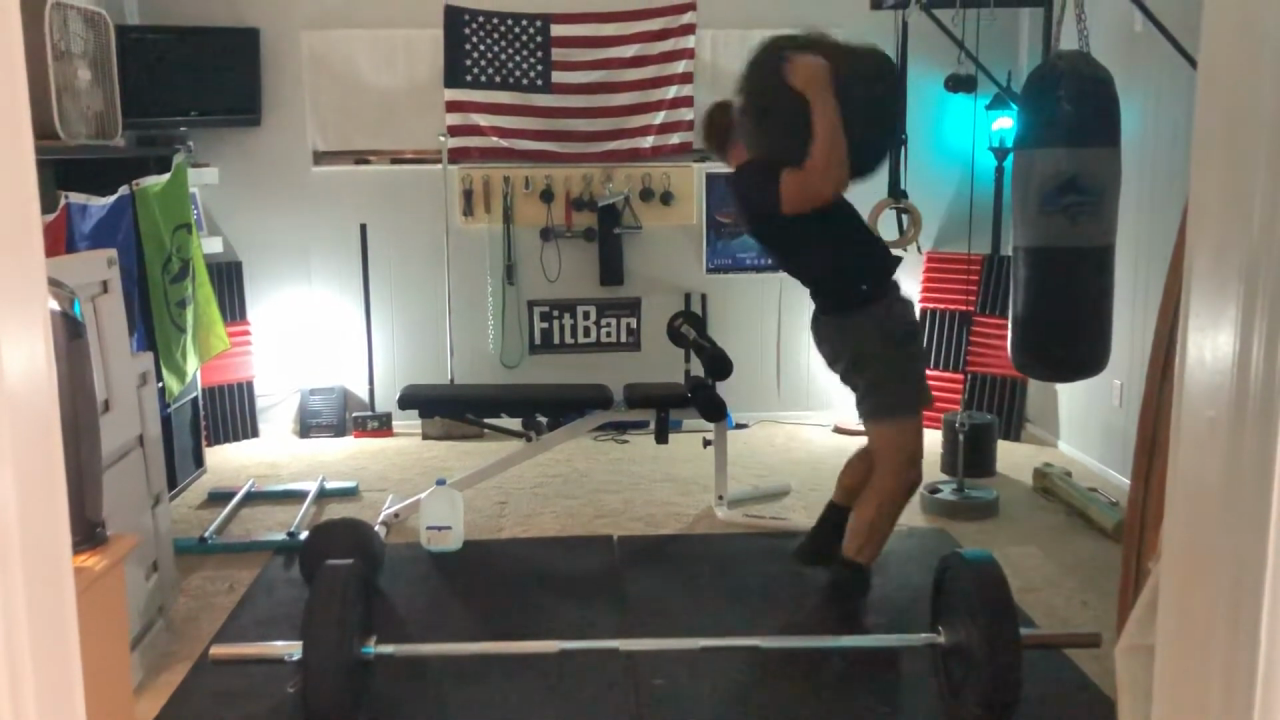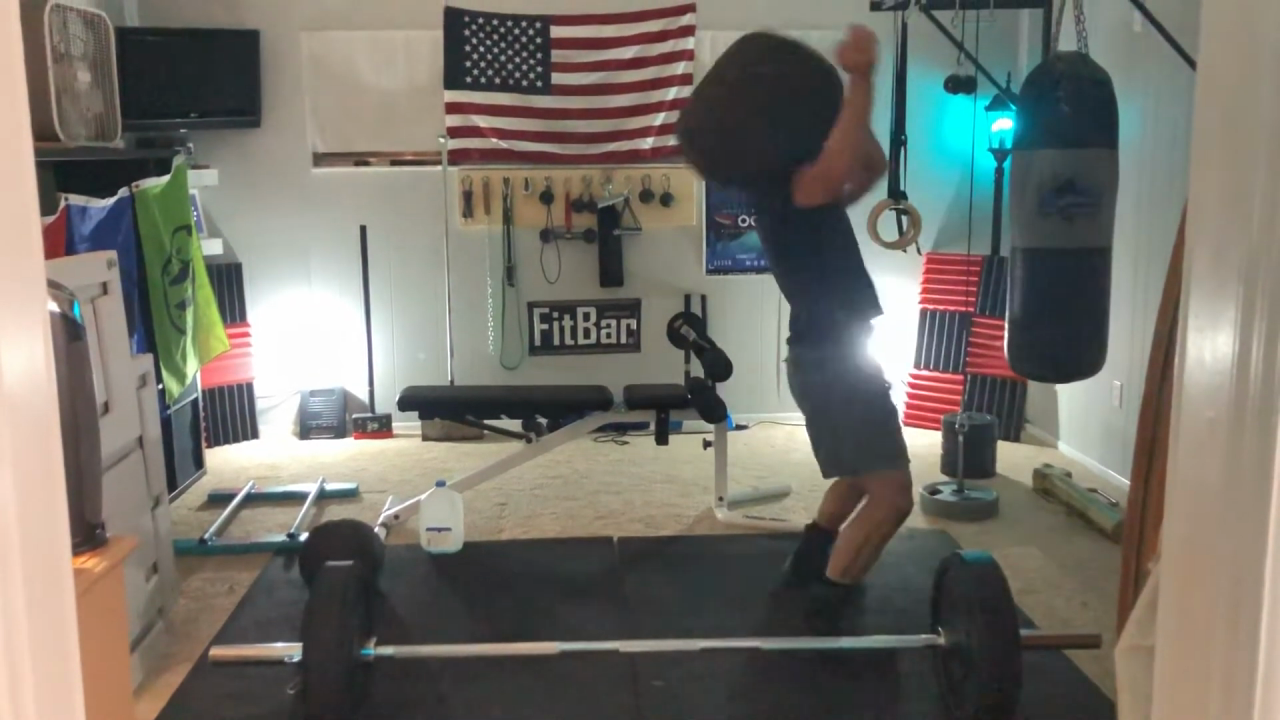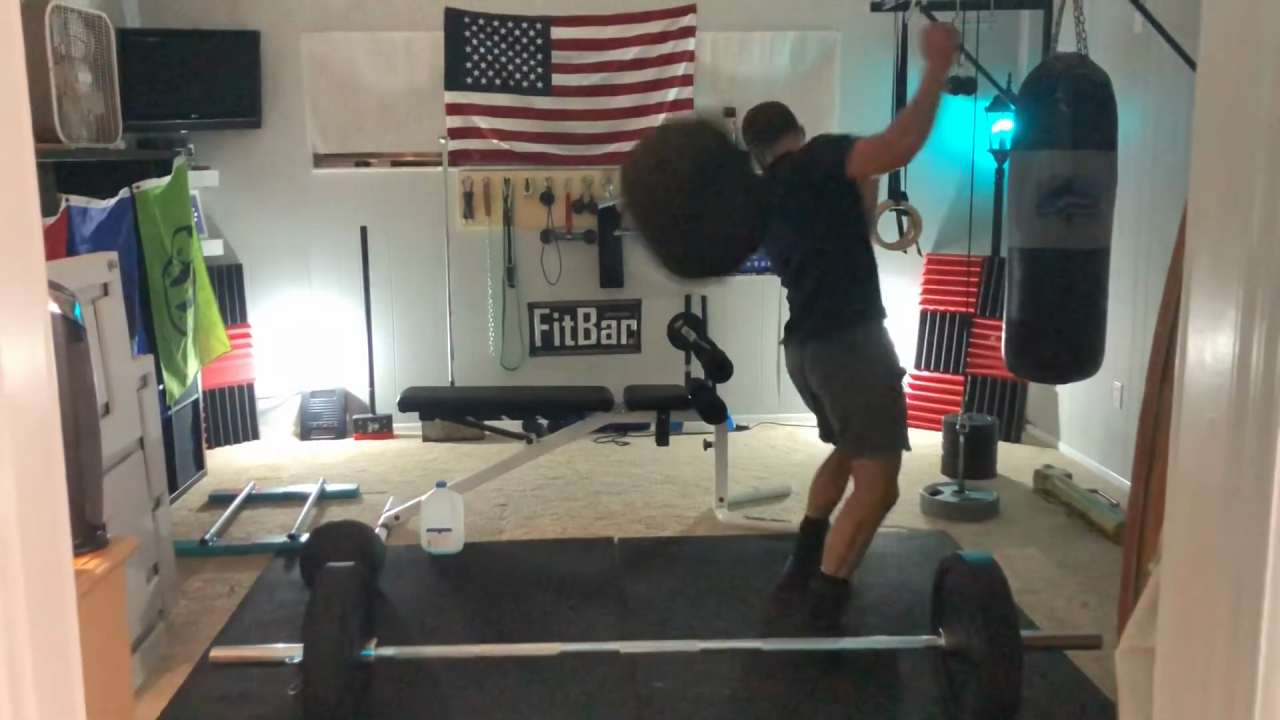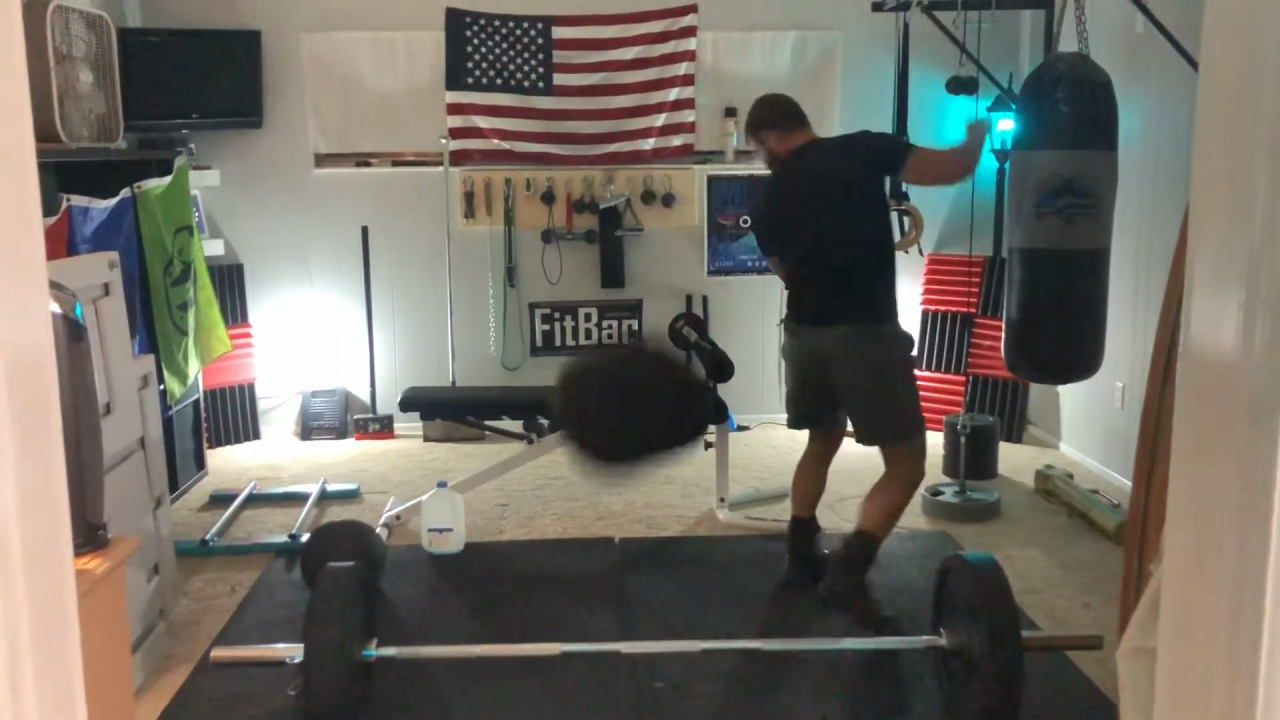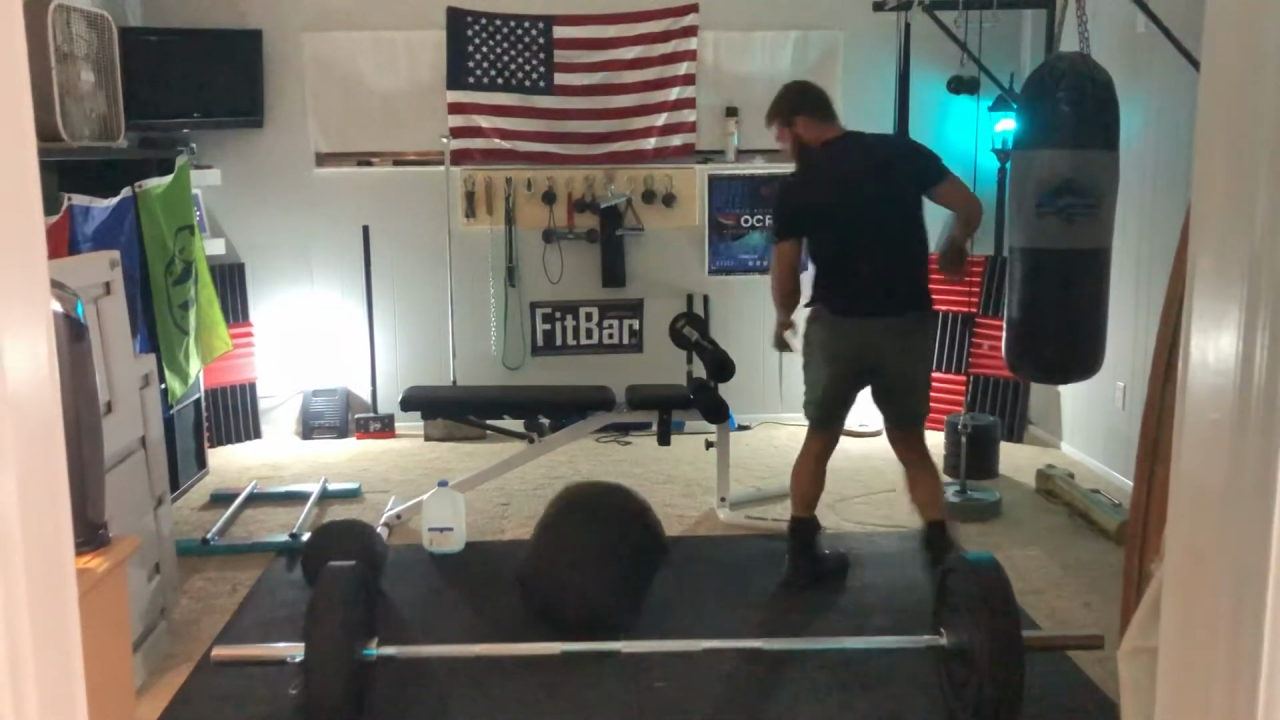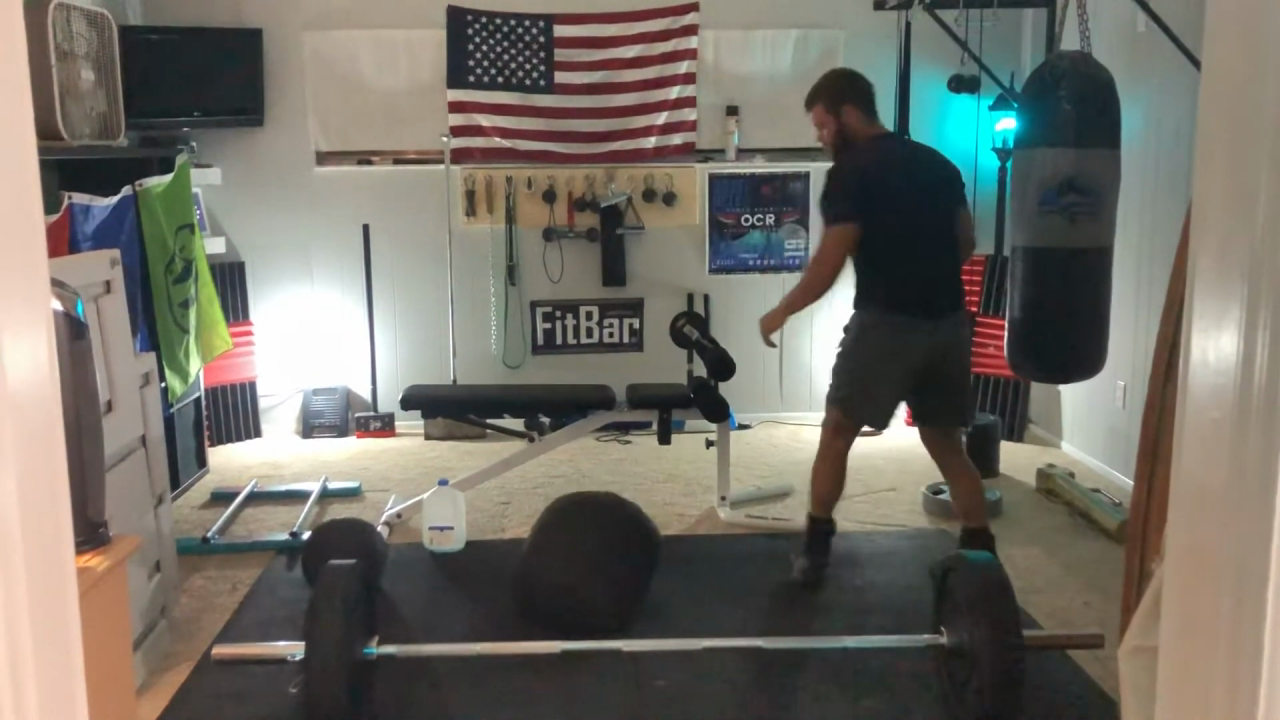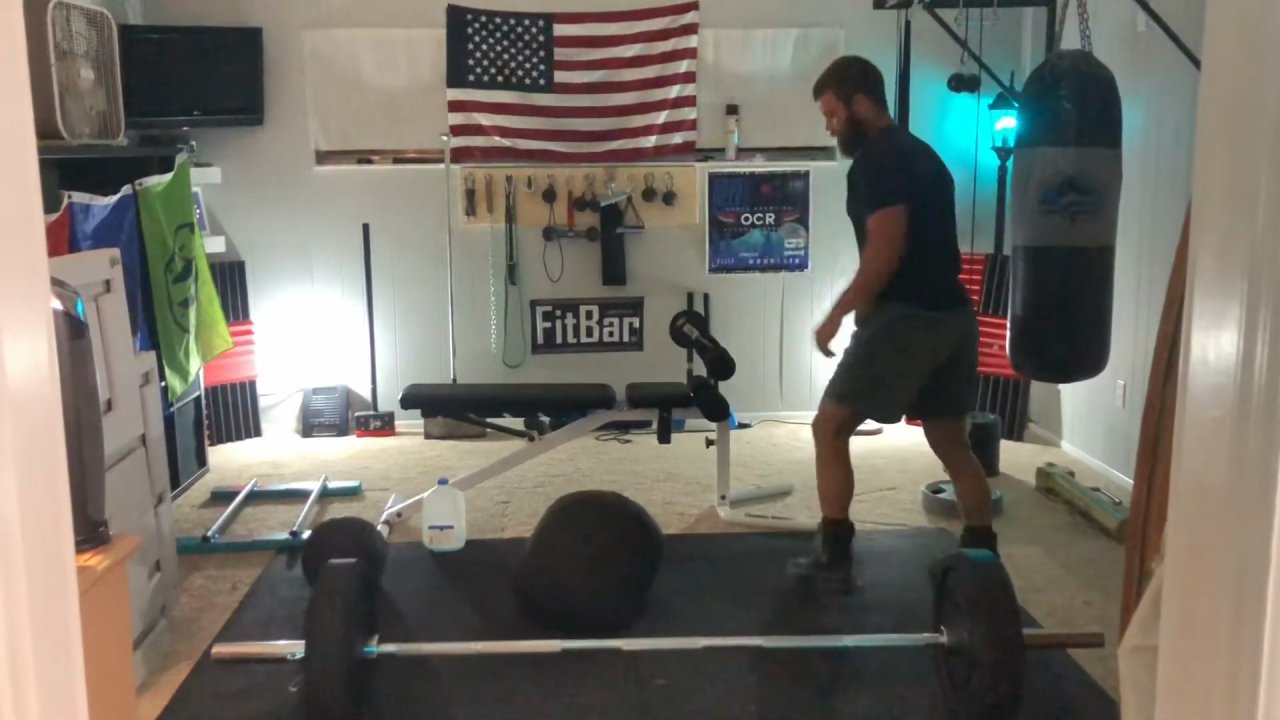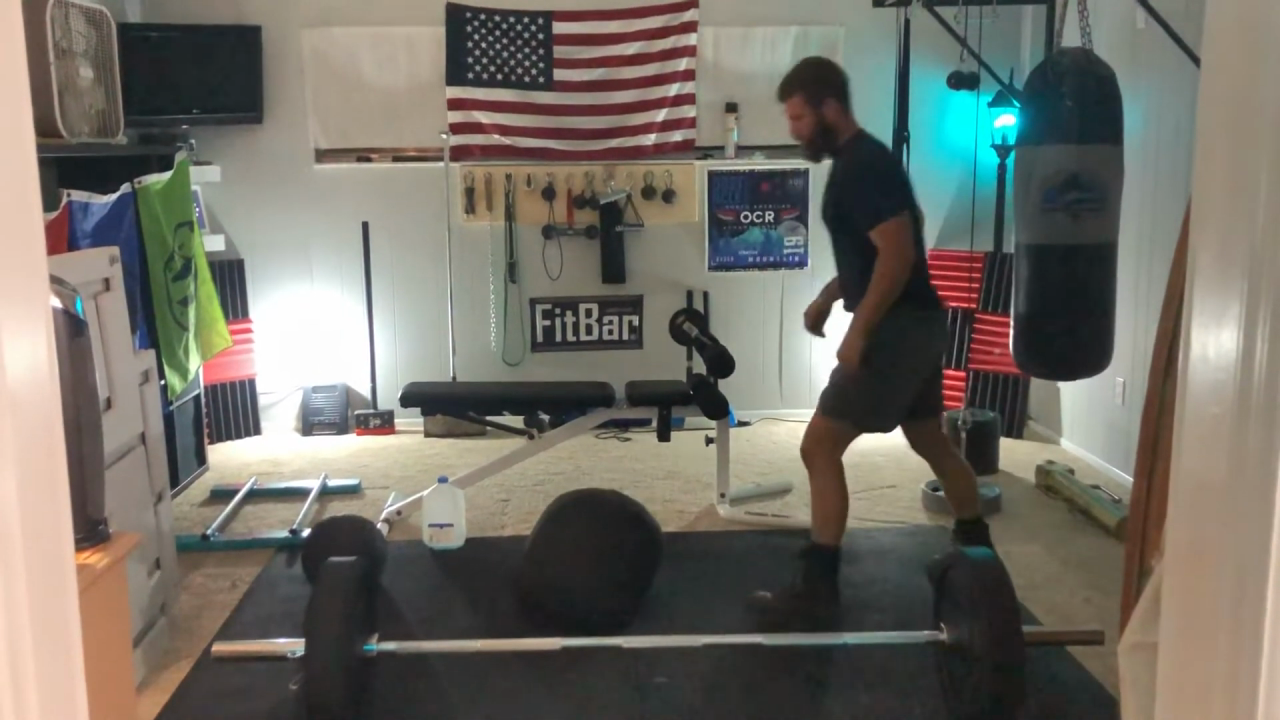
dt=0.2s
person 1, frame 1
left shoulder: (762, 181)
right shoulder: (758, 184)
left elbow: (822, 174)
right elbow: (827, 181)
right wrist: (818, 94)
left hip: (862, 315)
right hip: (865, 320)
left knee: (885, 449)
right knee: (898, 467)
left ankle: (825, 540)
right ankle: (845, 596)
person 1, frame 2
left shoulder: (795, 190)
right shoulder: (783, 189)
left elbow: (866, 168)
right elbow: (838, 172)
right wrist: (858, 77)
left hip: (824, 354)
right hip: (833, 360)
left knee: (867, 472)
right knee: (891, 495)
left ankle: (810, 558)
right ankle: (825, 607)
person 1, frame 3
left shoulder: (773, 195)
right shoulder: (818, 162)
right elbow: (899, 147)
left wrist: (858, 194)
right wrist: (936, 69)
left hip: (807, 343)
right hip: (847, 342)
left knee: (851, 452)
right knee: (877, 484)
left ankle: (805, 562)
right ankle: (822, 608)
person 1, frame 4
left shoulder: (770, 203)
right shoulder: (859, 150)
right elbow: (952, 169)
right wrist: (976, 139)
left hip: (803, 335)
right hip: (867, 338)
left knee: (821, 442)
right knee: (905, 462)
left ankle: (799, 560)
right ankle: (849, 570)
person 1, frame 5
left shoulder: (797, 187)
right shoulder: (900, 154)
left elbow: (784, 276)
right elbow: (969, 208)
left wrist: (783, 320)
right wrist: (956, 245)
left hip: (835, 328)
right hip: (907, 326)
left knee: (819, 441)
right knee: (911, 448)
left ankle: (802, 556)
right ankle: (941, 556)
person 1, frame 6
left shoulder: (851, 173)
right shoulder: (935, 164)
left elbow: (830, 261)
right elbow: (966, 239)
left wrist: (779, 313)
left hip: (884, 325)
right hip: (949, 325)
left knee: (836, 436)
right knee: (947, 446)
left ankle: (815, 553)
person 1, frame 7
left shoulder: (875, 161)
right shoulder: (923, 155)
left elbow: (886, 248)
left wrist: (837, 313)
right wrist: (874, 300)
left hip: (904, 319)
right hip: (953, 316)
left knee: (830, 427)
right knee: (952, 443)
left ankle: (835, 558)
person 1, frame 8
left shoulder: (858, 169)
right shoulder: (868, 161)
left elbow: (897, 255)
left wrist: (858, 331)
right wrist: (828, 295)
left hip: (897, 328)
right hip: (918, 321)
left knee: (820, 447)
right knee: (931, 440)
left ankle: (817, 589)
right ankle: (977, 551)
